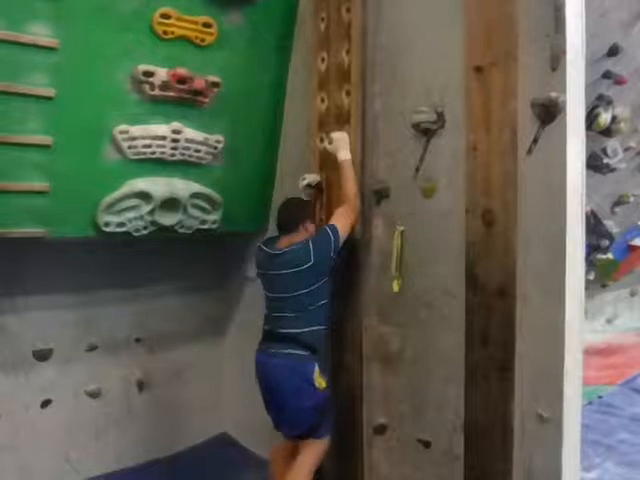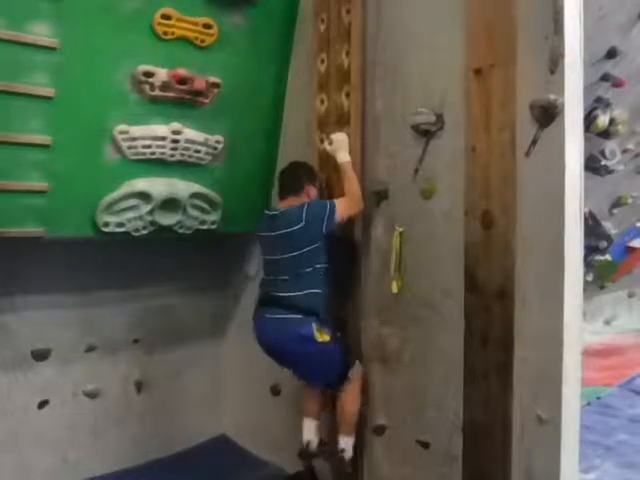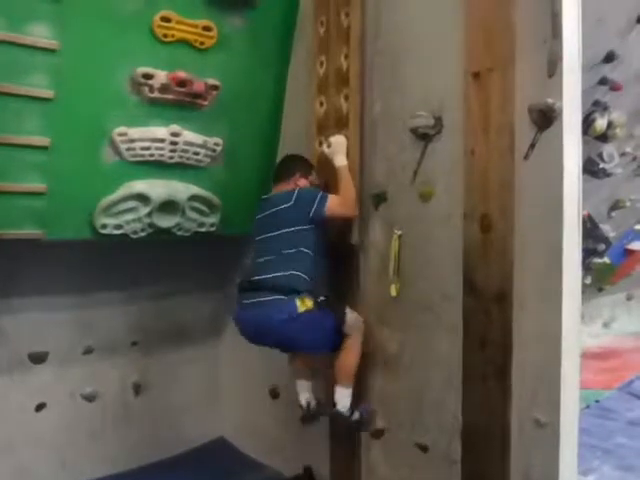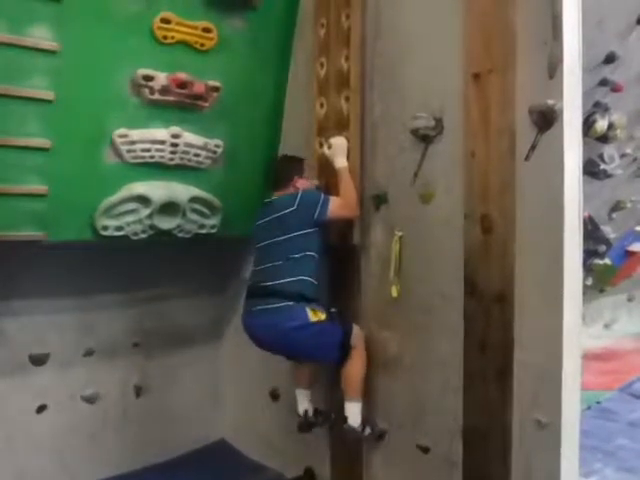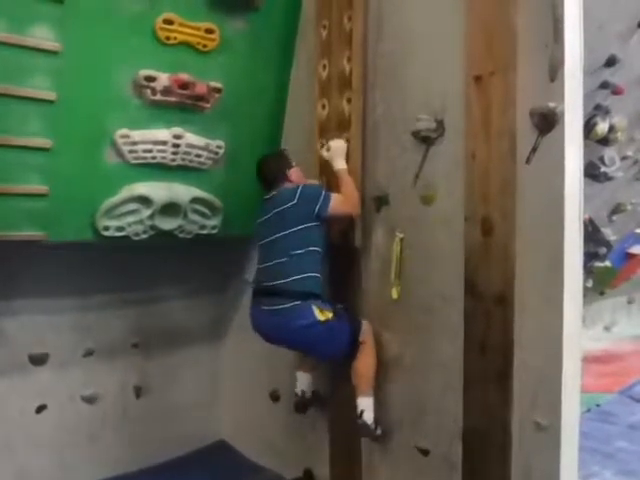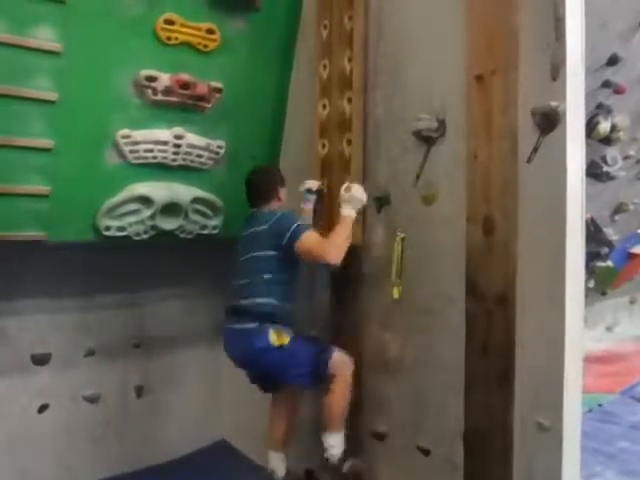
dt=0.5s
person 1, frame 1
left shoulder: (264, 253)
right shoulder: (315, 253)
left elbow: (287, 234)
right elbow: (350, 208)
left wrist: (305, 197)
right wrist: (343, 155)
left hip: (267, 358)
right hip: (299, 363)
left knee: (289, 438)
right knee: (314, 445)
person 1, frame 2
left shoulder: (267, 221)
right shoulder: (309, 215)
right elbow: (355, 204)
right wrist: (342, 155)
left hip: (265, 324)
right hip: (297, 325)
left knee: (319, 374)
right knee: (352, 375)
left ankle: (309, 441)
right ankle: (346, 453)
person 1, frame 3
left shoulder: (264, 209)
right shoulder: (299, 199)
right elbow: (349, 207)
right wrist: (340, 159)
left hip: (246, 312)
right hip: (278, 308)
left knee: (306, 336)
right knee: (353, 325)
left ankle: (307, 404)
right ankle: (344, 406)
person 1, frame 4
left shoulder: (265, 213)
right shoulder: (302, 201)
right elbow: (351, 208)
left wrist: (312, 191)
right wrist: (340, 161)
left hip: (254, 319)
right hip: (287, 315)
left knee: (305, 342)
right knee: (355, 340)
left ankle: (306, 412)
right ankle: (354, 420)
person 1, frame 5
left shoulder: (266, 210)
right shoulder: (303, 195)
right elbow: (352, 206)
left wrist: (312, 189)
right wrist: (338, 162)
left hip: (262, 315)
right hip: (294, 312)
left knee: (313, 332)
right knee: (364, 334)
left ankle: (303, 393)
right ankle: (366, 415)
person 1, frame 6
left shoulder: (253, 225)
right shoulder: (281, 220)
left elbow: (303, 243)
right elbow: (331, 254)
left wrist: (309, 201)
right wrist: (349, 211)
left hip: (238, 333)
right hip: (260, 334)
left knee: (287, 394)
right knee: (342, 367)
right ankle: (334, 454)
